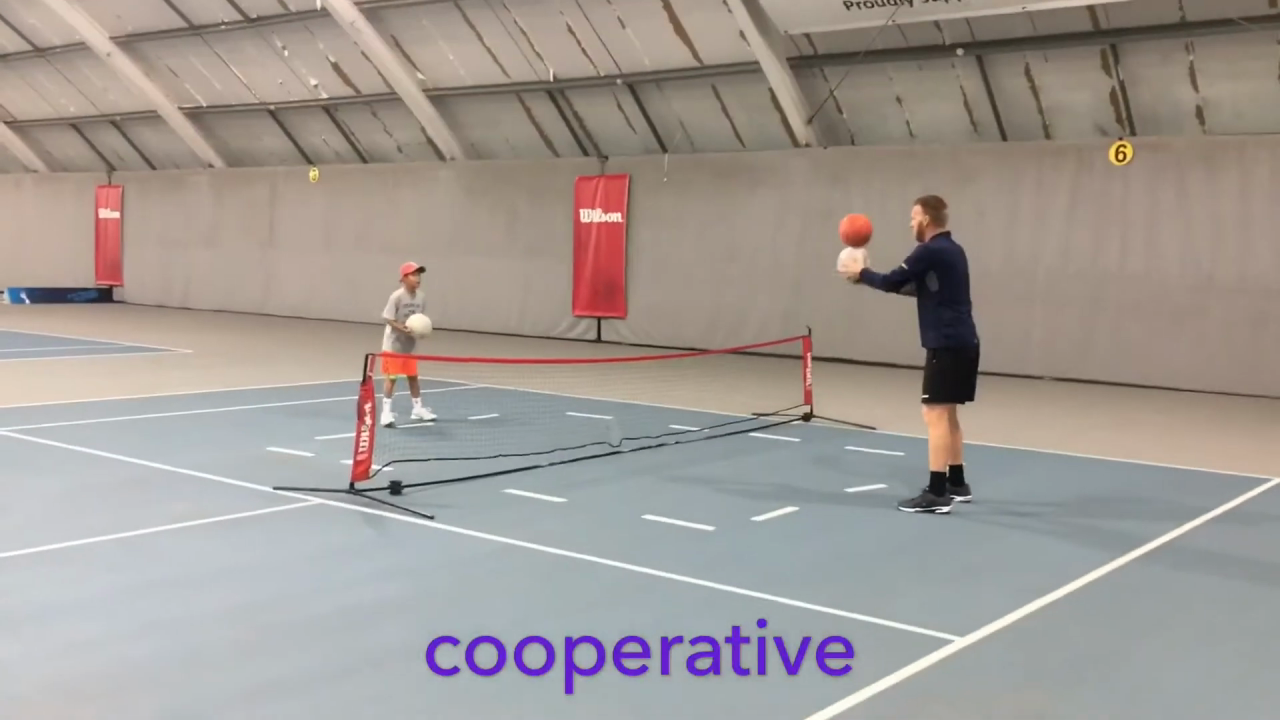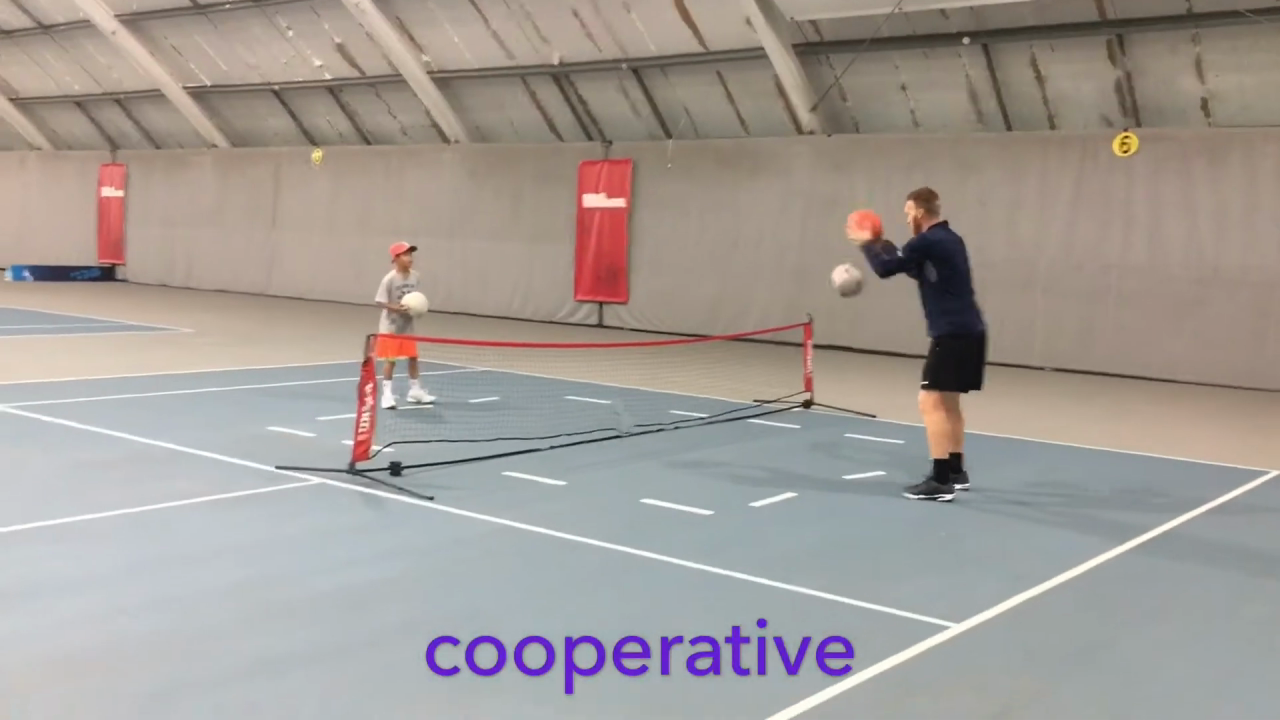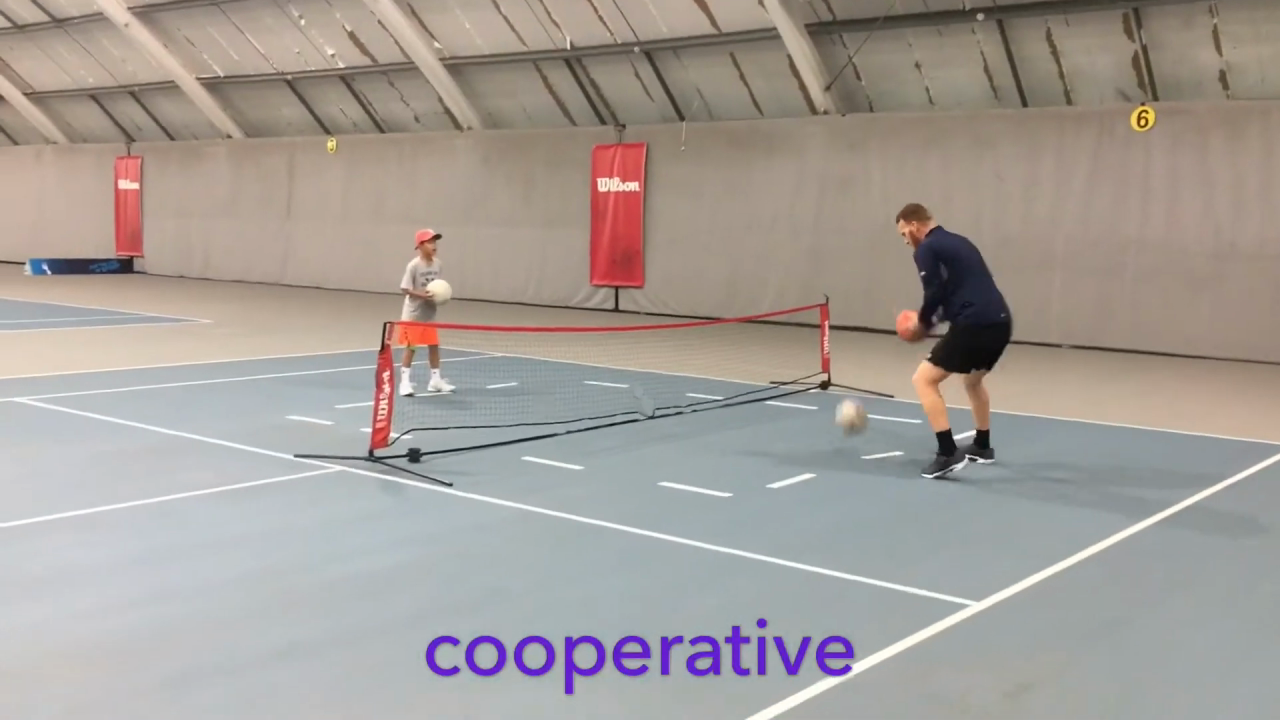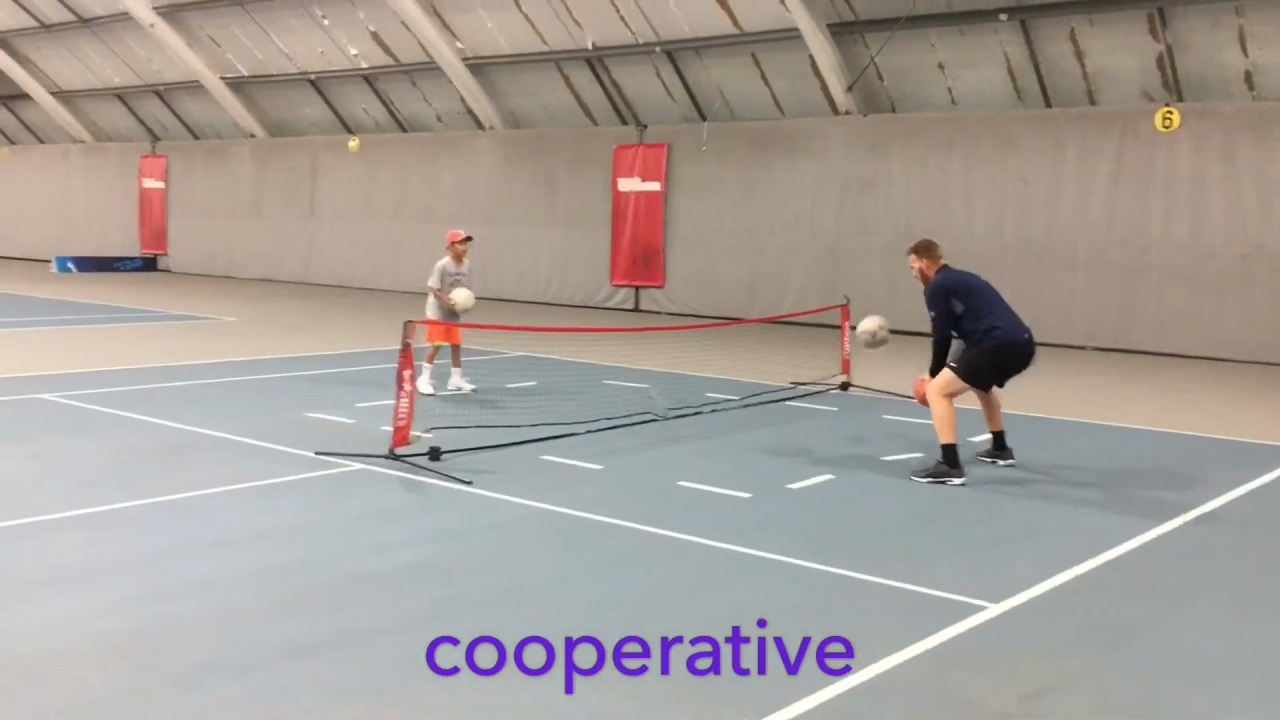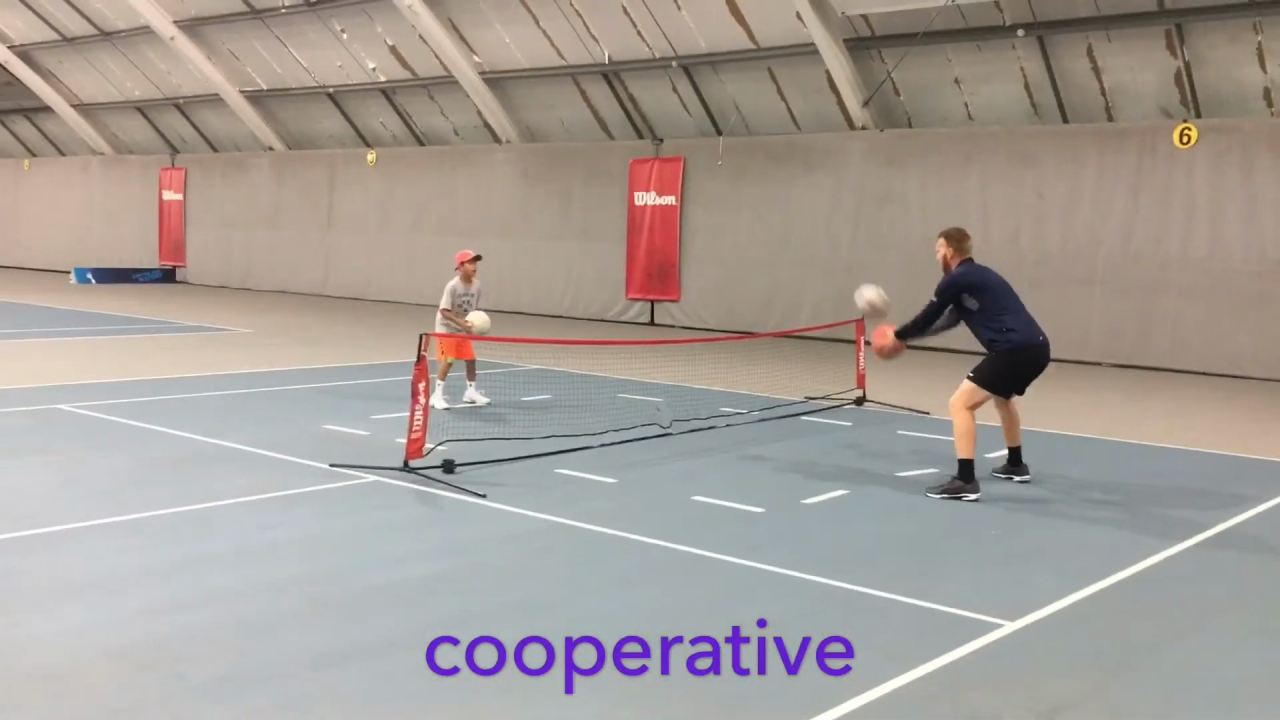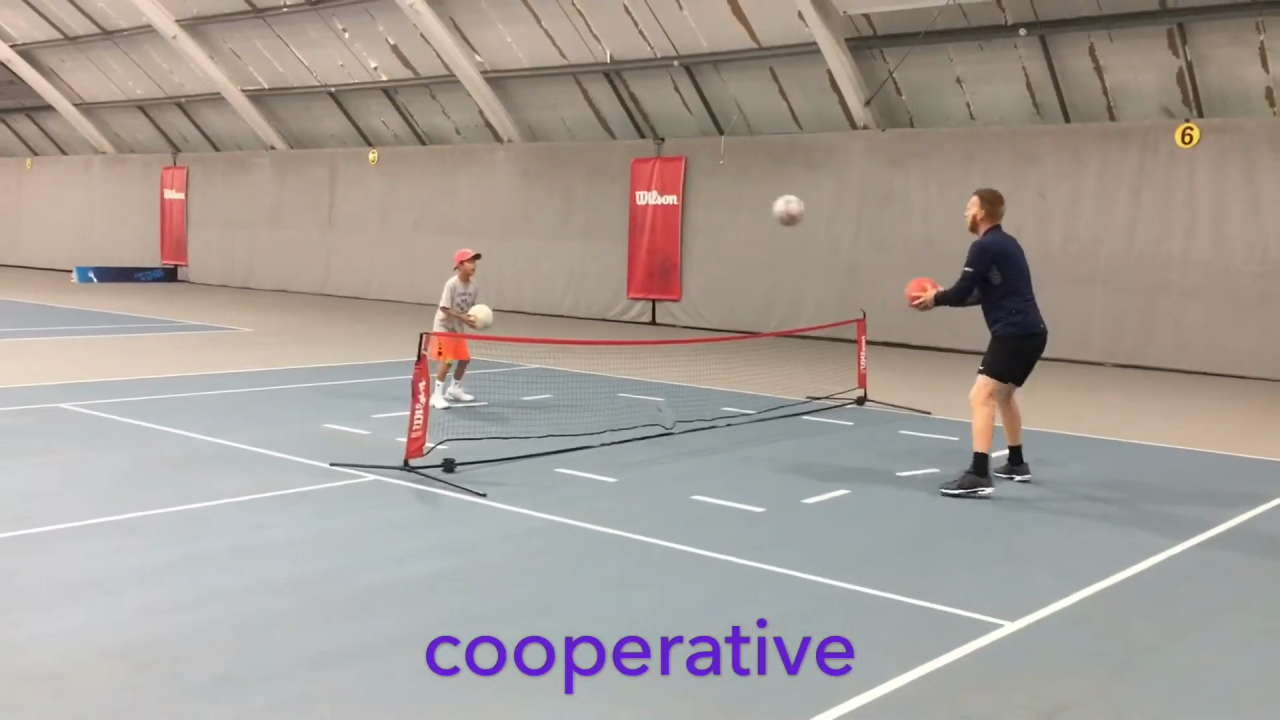
dt=0.3s
person 1, frame 1
left shoulder: (931, 251)
right shoulder: (949, 251)
left elbow: (893, 281)
right elbow: (916, 286)
left wrist: (862, 273)
right wrist: (873, 273)
left hip: (947, 345)
right hip: (962, 342)
left knee: (935, 415)
right knee: (947, 414)
left ankle: (937, 493)
right ankle: (956, 483)
person 1, frame 2
left shoulder: (927, 241)
right shoulder: (949, 239)
left elbow: (885, 268)
right elbow: (917, 268)
left wrist: (867, 244)
right wrist: (882, 245)
left hip: (952, 334)
right hip: (970, 331)
left knee: (931, 402)
right knee: (949, 402)
left ankle: (941, 481)
right ankle: (956, 471)
person 1, frame 3
left shoulder: (926, 248)
right shoulder: (958, 242)
left elbow: (933, 295)
left wrist: (922, 322)
right wrist: (935, 318)
left hip: (975, 324)
right hip: (999, 322)
left knee: (924, 380)
right knee: (973, 378)
left ankle: (948, 452)
right ankle: (981, 446)
person 1, frame 4
left shoulder: (936, 286)
right shoulder: (962, 279)
left elbow: (942, 336)
left wrist: (934, 374)
right wrist: (950, 369)
left hip: (1001, 346)
right hip: (1022, 344)
left knee: (937, 392)
right knee: (980, 382)
left ankle: (950, 465)
right ankle: (1000, 449)
person 1, frame 5
left shoulder: (956, 280)
right shoulder: (979, 275)
left elbow: (929, 316)
right elbow: (949, 319)
left wrist: (900, 336)
right wrist: (913, 335)
left hip: (1014, 350)
right hip: (1036, 348)
left knee: (961, 403)
right knee: (1001, 396)
left ankle: (965, 480)
right ankle: (1016, 464)
person 1, frame 6
left shoulder: (984, 246)
right shoulder: (1005, 243)
left elbow: (962, 292)
left wrist: (935, 299)
right wrist: (942, 296)
left hip: (1014, 334)
right hip: (1031, 332)
left knee: (981, 397)
right knee: (1004, 394)
left ankle: (978, 474)
right ankle: (1016, 463)
